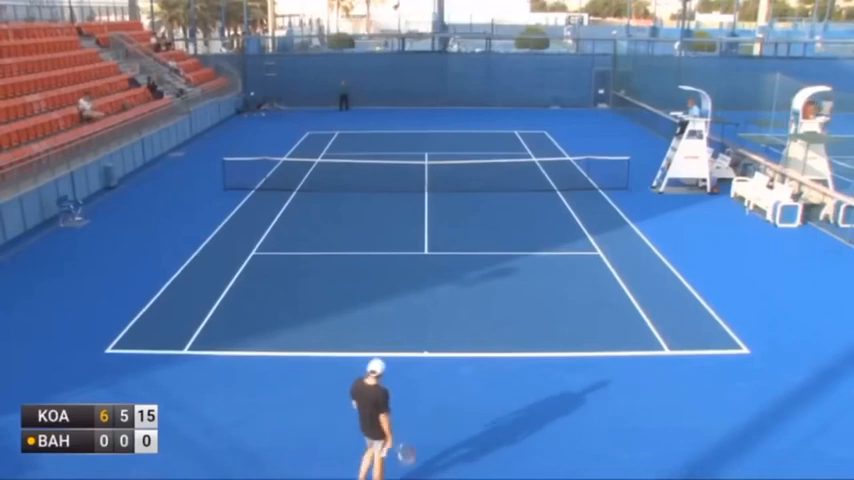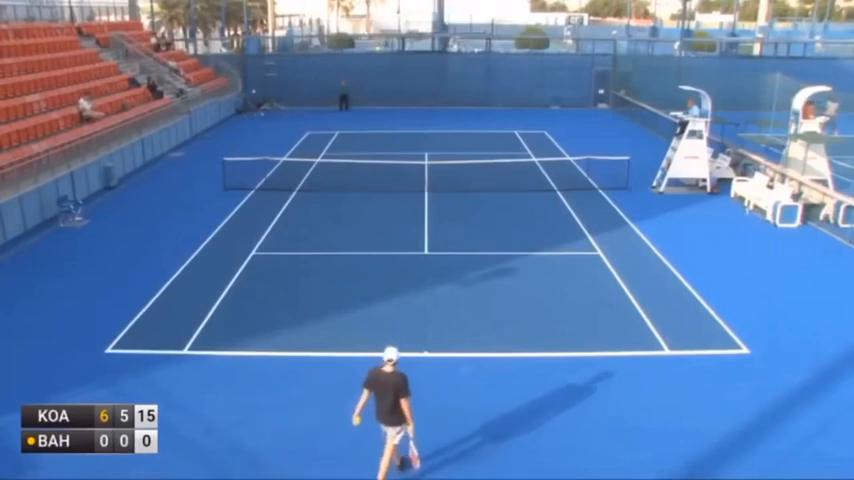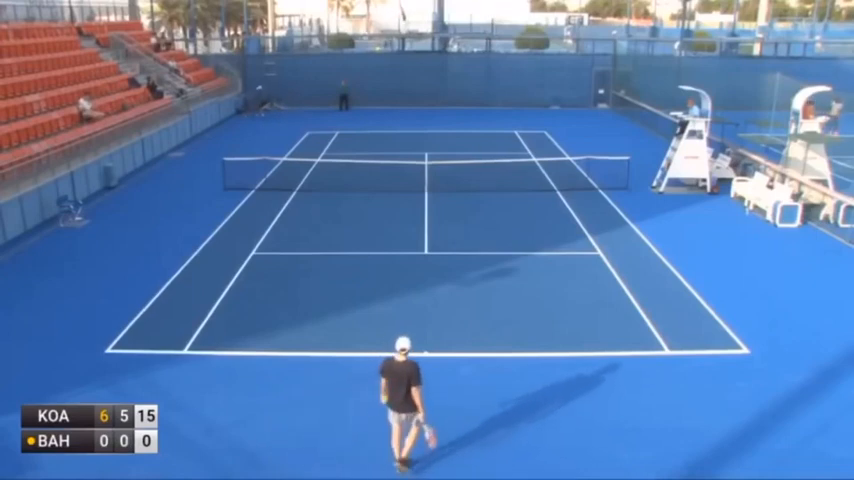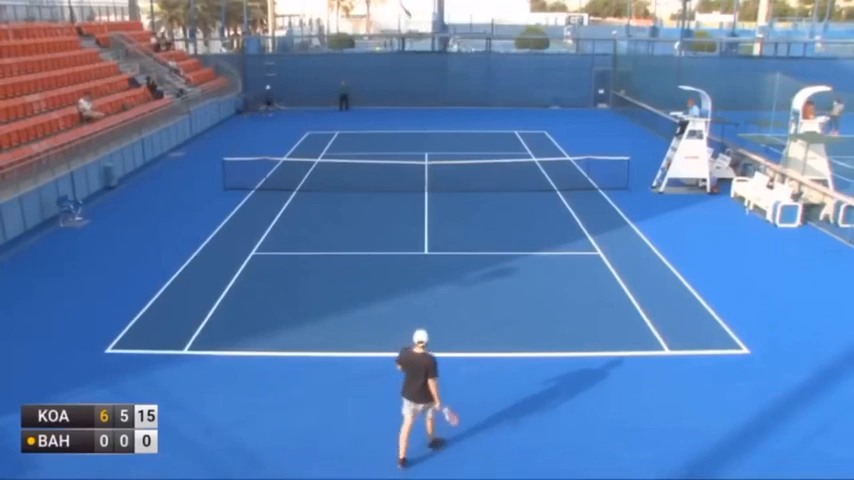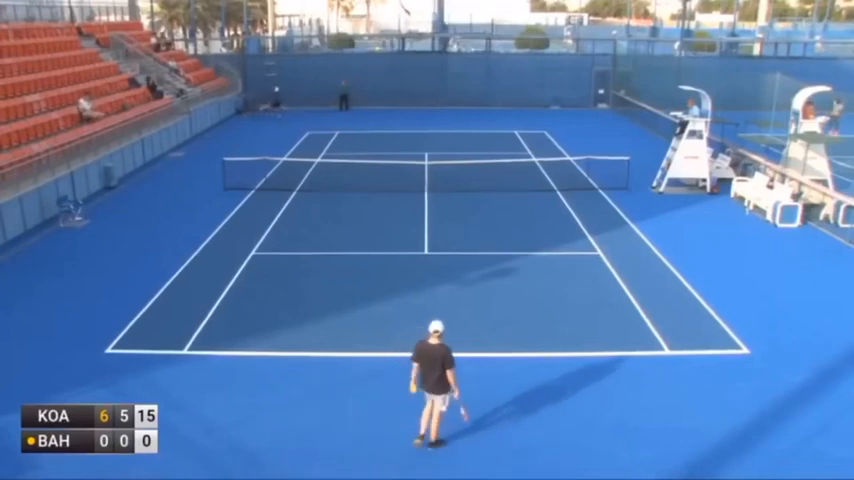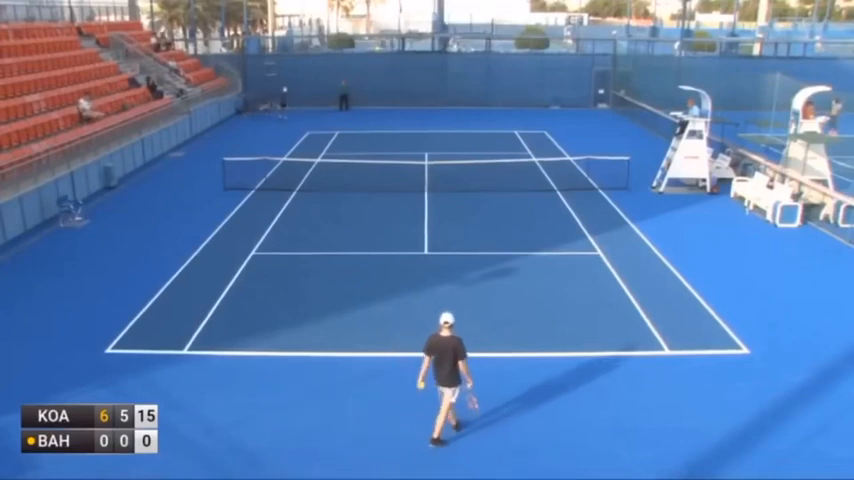
dt=0.3s
person 1, frame 1
left shoulder: (357, 384)
right shoulder: (381, 392)
right elbow: (384, 416)
right wrist: (389, 437)
left hip: (365, 427)
right hip: (379, 432)
left knee: (371, 451)
right knee: (378, 460)
person 1, frame 2
left shoulder: (373, 373)
right shoulder: (401, 378)
left elbow: (366, 394)
right elbow: (405, 402)
left wrist: (357, 412)
right wrist: (411, 422)
left hip: (381, 416)
right hip: (396, 419)
left knee: (391, 441)
right knee: (389, 450)
left ankle: (398, 462)
person 1, frame 3
left shoulder: (387, 363)
right shoulder: (413, 367)
left elbow: (384, 381)
right elbow: (415, 390)
left wrist: (384, 394)
right wrist: (421, 410)
left hip: (393, 404)
right hip: (409, 407)
left knee: (396, 431)
right knee: (415, 429)
left ankle: (399, 459)
right ankle: (402, 459)
person 1, frame 4
left shoulder: (405, 353)
right shoulder: (430, 360)
left elbow: (400, 367)
right elbow: (432, 382)
right wrist: (438, 400)
left hip: (408, 395)
right hip: (425, 398)
left knee: (406, 425)
right knee: (429, 418)
left ankle: (401, 459)
right ankle: (432, 441)
person 1, frame 5
left shoulder: (420, 346)
right shoulder: (445, 350)
left elbow: (415, 366)
right elbow: (450, 372)
left wrist: (413, 381)
right wrist: (456, 388)
left hip: (426, 385)
right hip: (441, 388)
left knee: (428, 406)
right knee: (436, 414)
left ankle: (421, 435)
right ankle: (433, 441)
person 1, frame 6
left shoulder: (432, 339)
right shoulder: (457, 342)
left elbow: (427, 360)
right elbow: (462, 364)
left wrist: (421, 377)
right wrist: (469, 378)
left hip: (439, 378)
right hip: (452, 381)
left knee: (447, 402)
right knee: (445, 408)
left ankle: (454, 423)
right ankle: (435, 438)
